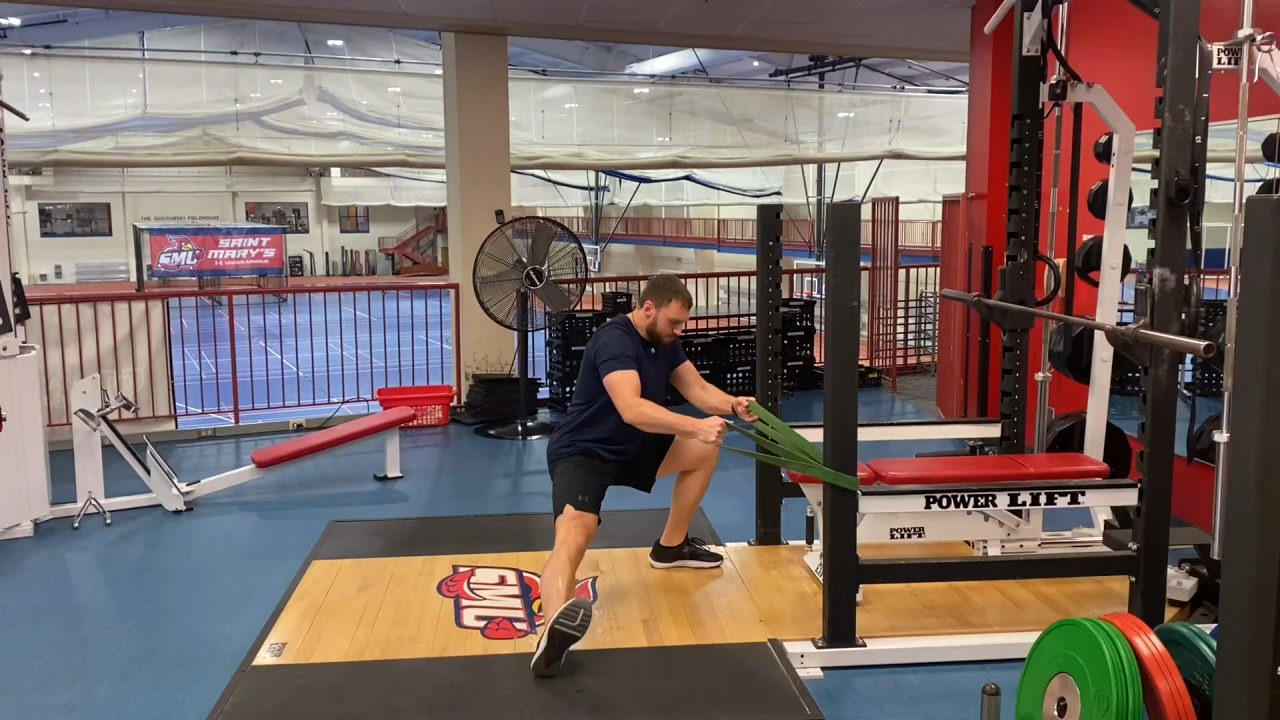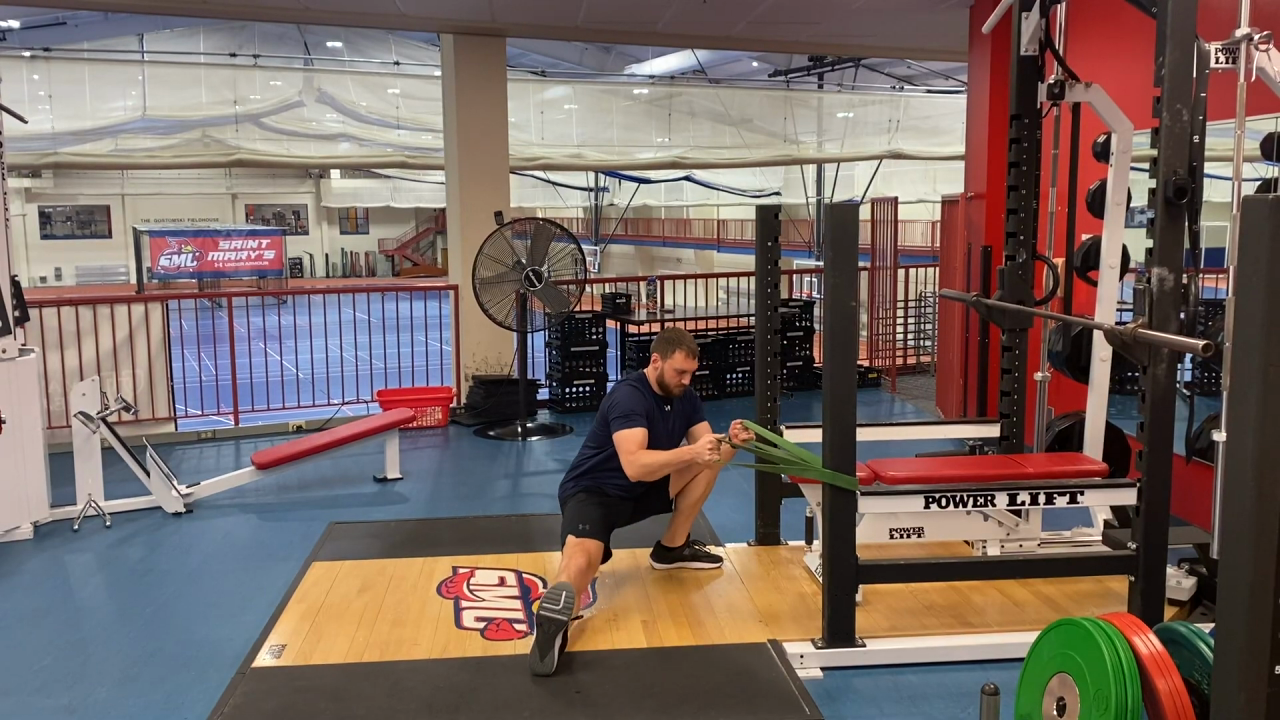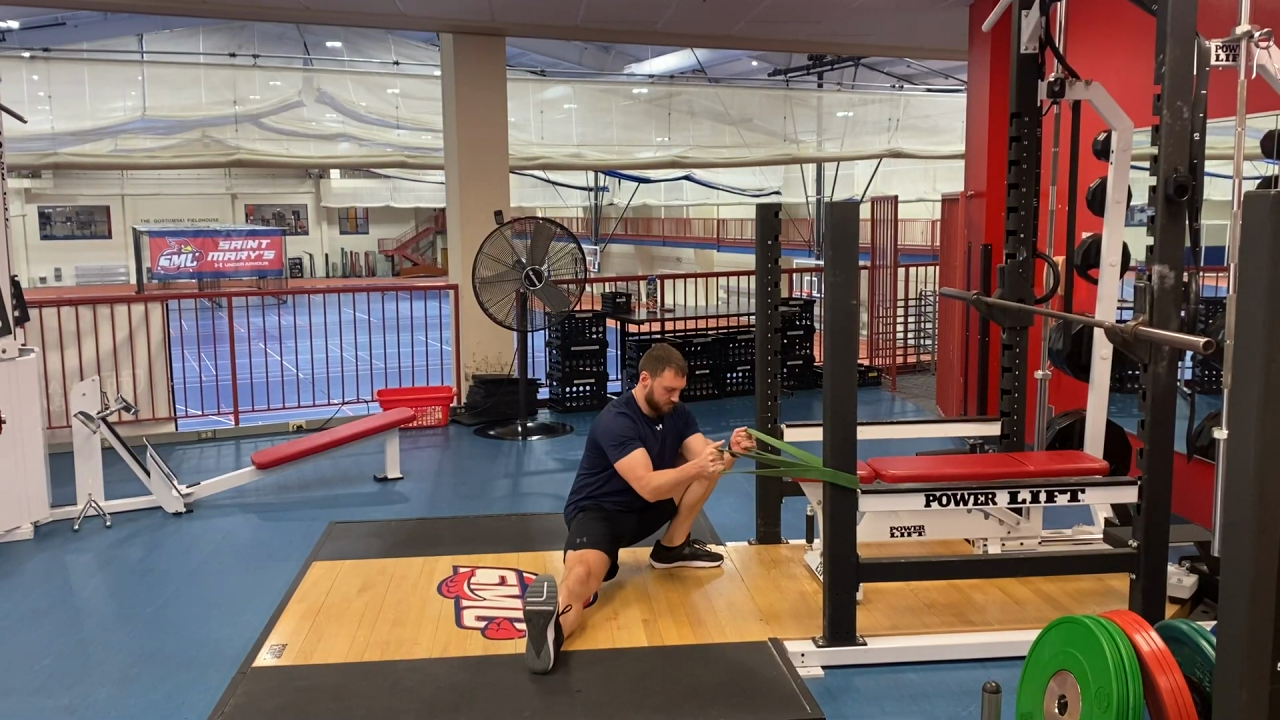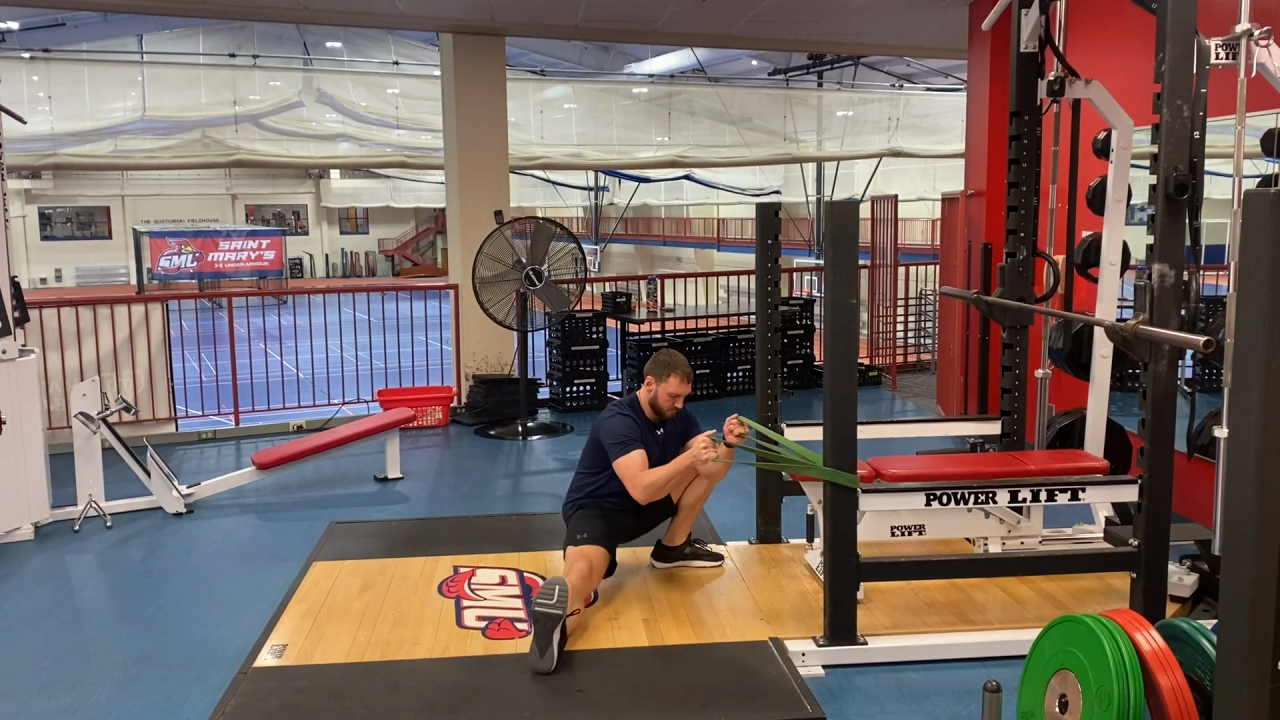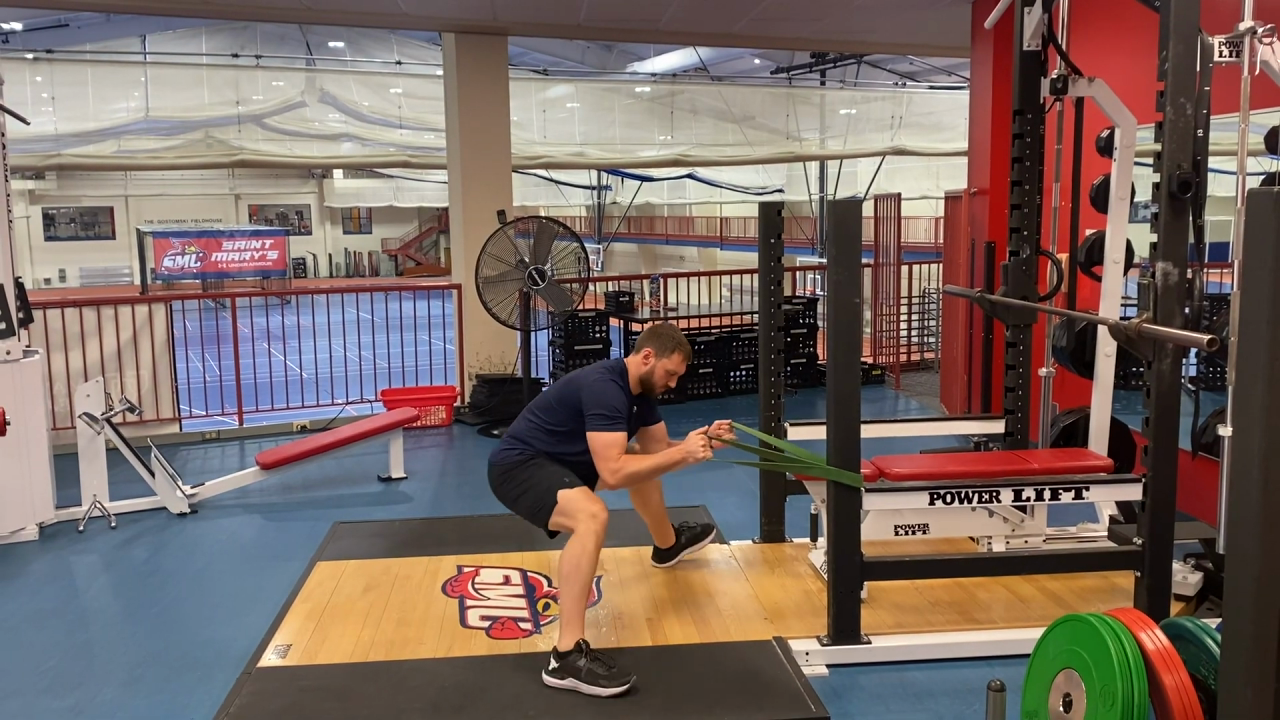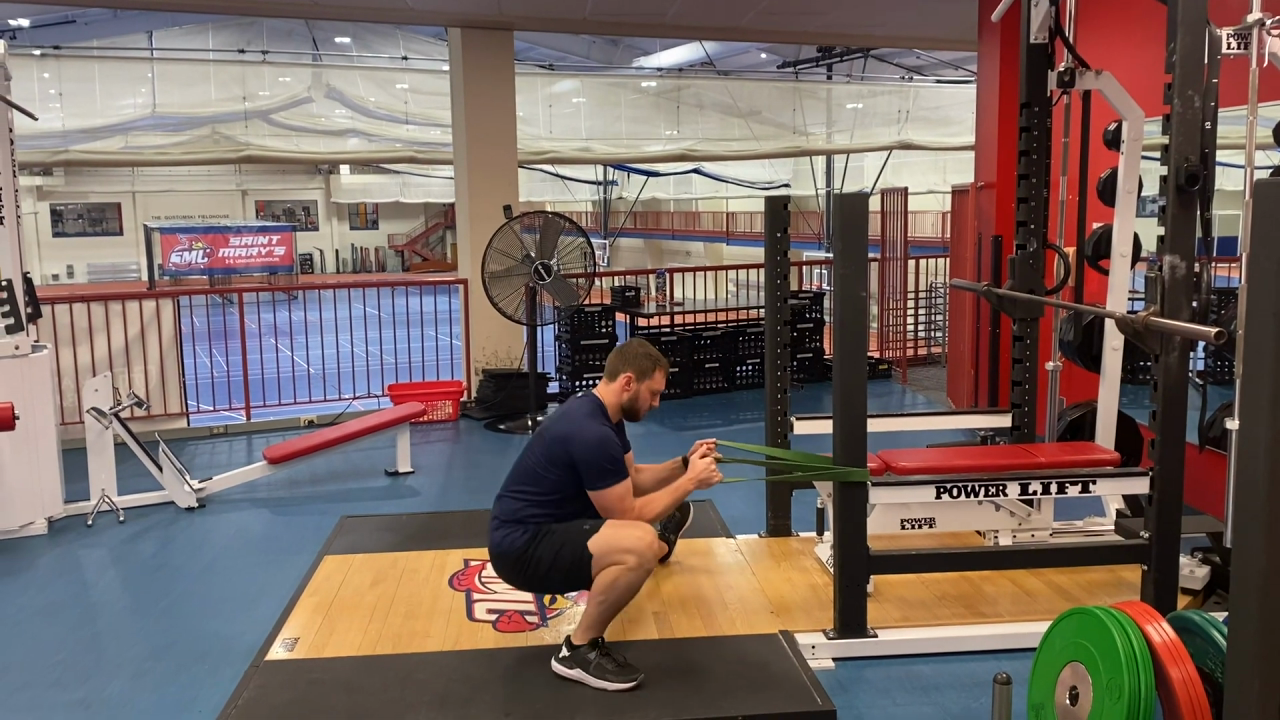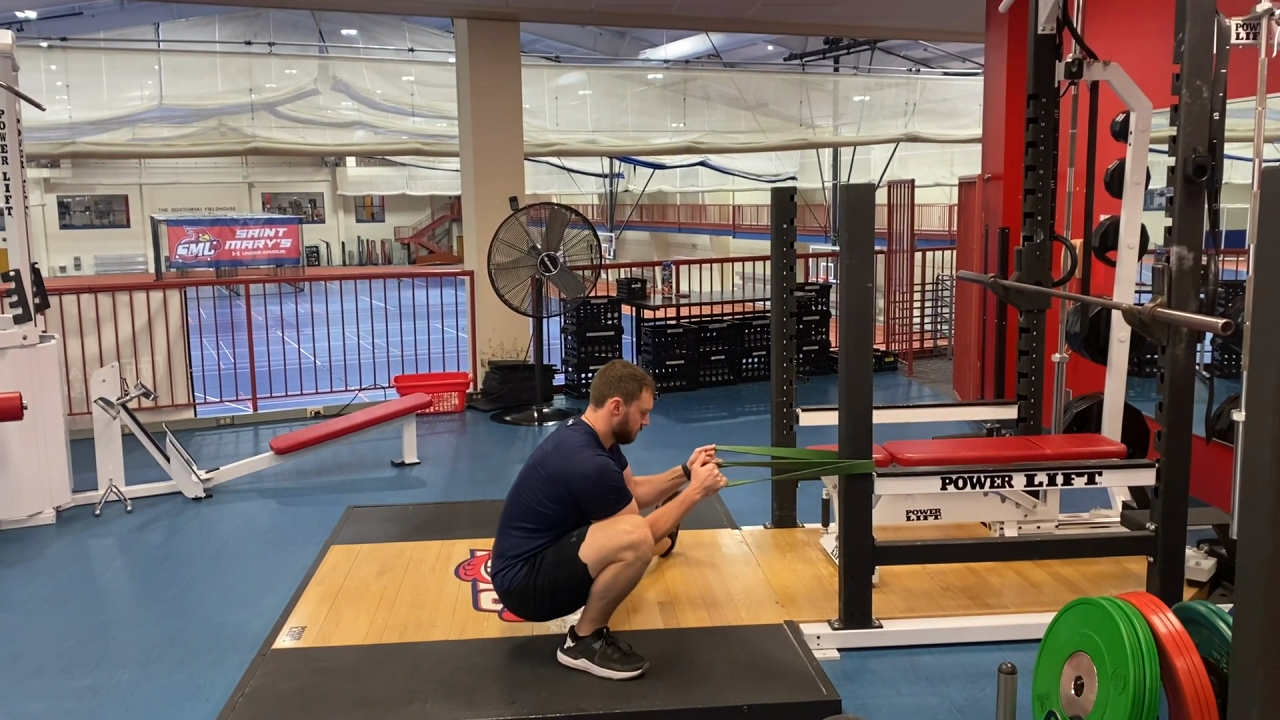
dt=0.7s
person 1, frame 1
left shoulder: (665, 341)
right shoulder: (615, 341)
left elbow: (697, 388)
right elbow: (631, 409)
left wrist: (731, 405)
right wrist: (695, 427)
left hip: (628, 447)
right hip: (581, 452)
left knee: (705, 453)
right knee: (573, 539)
left ankle: (671, 546)
right ankle: (553, 630)
person 1, frame 2
left shoulder: (685, 397)
right shoulder: (628, 396)
left elbow: (707, 454)
right elbow: (634, 466)
left wrist: (729, 443)
right wrist: (690, 452)
left hip: (640, 491)
right hip: (592, 493)
left knee: (708, 465)
right knee: (579, 563)
left ankle: (672, 547)
right ankle: (552, 629)
person 1, frame 3
left shoulder: (677, 413)
right shoulder: (615, 421)
left elbow: (704, 461)
right elbow: (649, 486)
left wrist: (731, 451)
right wrist: (697, 467)
left hip: (645, 509)
right hip: (599, 512)
left knee: (708, 466)
right knee: (581, 575)
left ankle: (672, 548)
person 1, frame 4
left shoulder: (678, 416)
right shoulder: (617, 422)
left elbow: (710, 470)
right elbow: (641, 490)
left wrist: (727, 445)
right wrist: (690, 456)
left hip: (643, 507)
right hip: (596, 509)
left knee: (711, 465)
right knee: (583, 568)
left ankle: (673, 546)
right ankle: (554, 627)
person 1, frame 5
left shoulder: (639, 389)
right shoulder: (604, 387)
left elbow: (657, 450)
right elbow: (613, 473)
left wrist: (702, 442)
right wrist: (682, 453)
left hip: (557, 462)
right hip: (517, 466)
left knee: (641, 467)
right knee: (592, 517)
left ankle: (668, 545)
right ankle: (567, 657)
person 1, frame 6
left shoulder: (600, 413)
right shoulder: (592, 434)
left elbow: (632, 479)
right elbow: (628, 516)
left wrist: (685, 463)
right wrist: (690, 482)
left hip: (535, 527)
right hip: (521, 547)
right knee: (640, 545)
left ankle: (662, 546)
right ankle: (580, 649)
person 1, frame 7
left shoulder: (589, 435)
right shoulder: (588, 464)
left elbow: (632, 491)
right elbow: (638, 533)
left wrist: (685, 473)
right wrist: (695, 491)
left hip: (542, 552)
right hip: (524, 581)
right knee: (635, 538)
left ankle: (663, 543)
right ankle: (585, 640)
